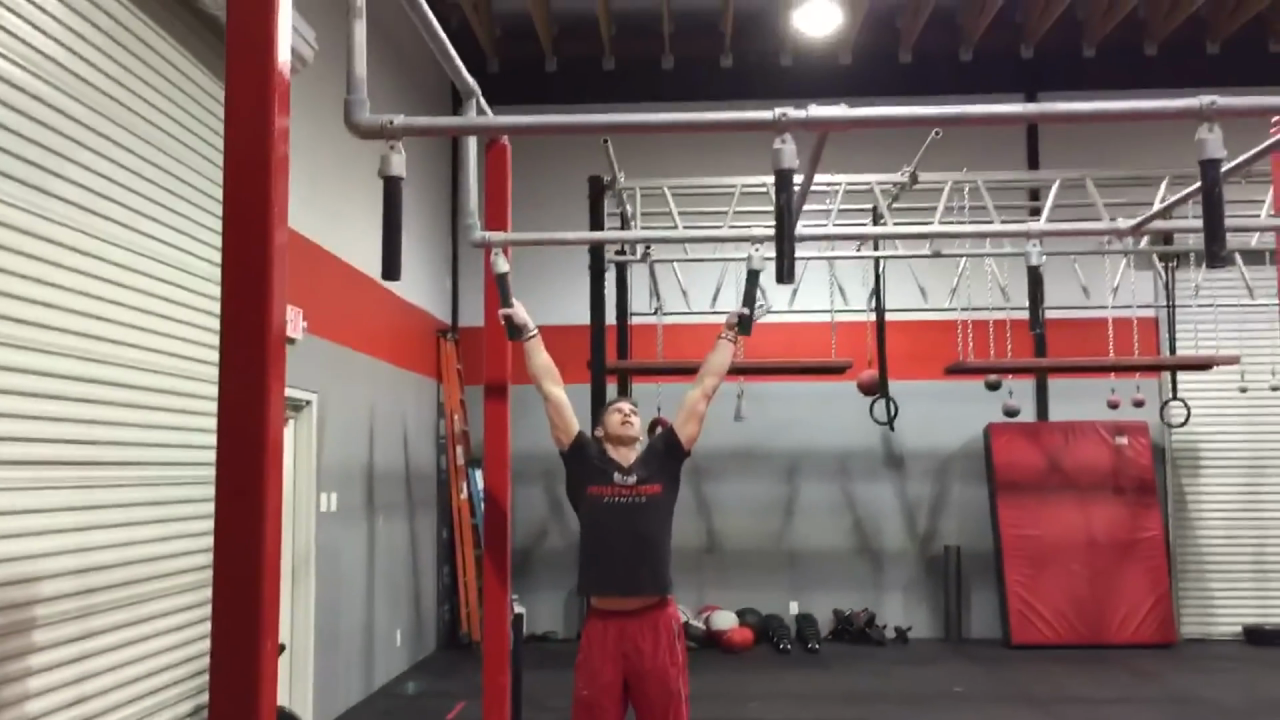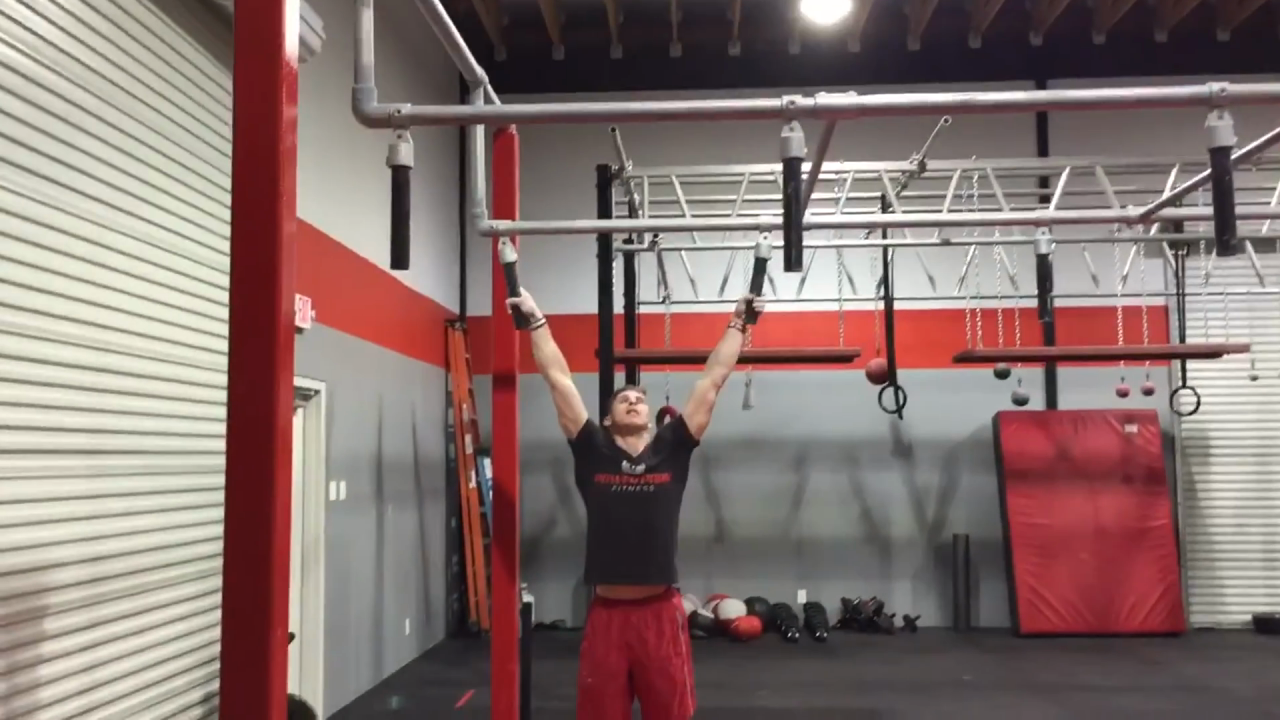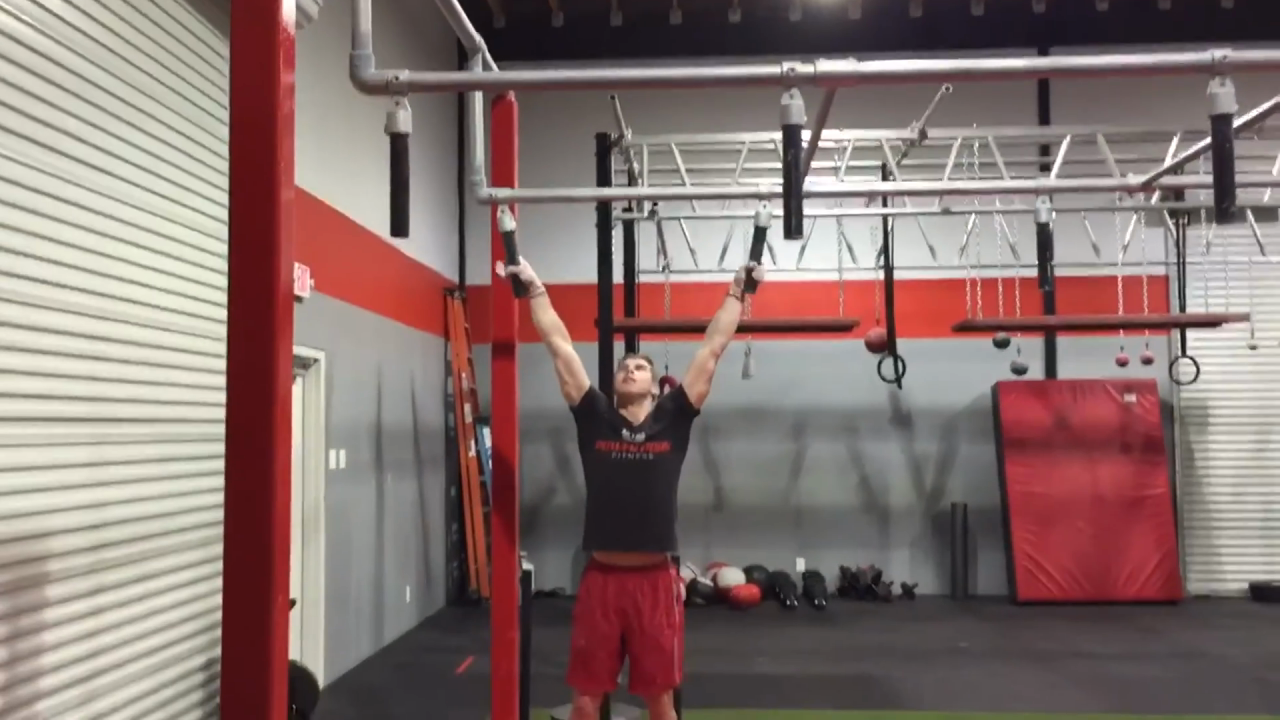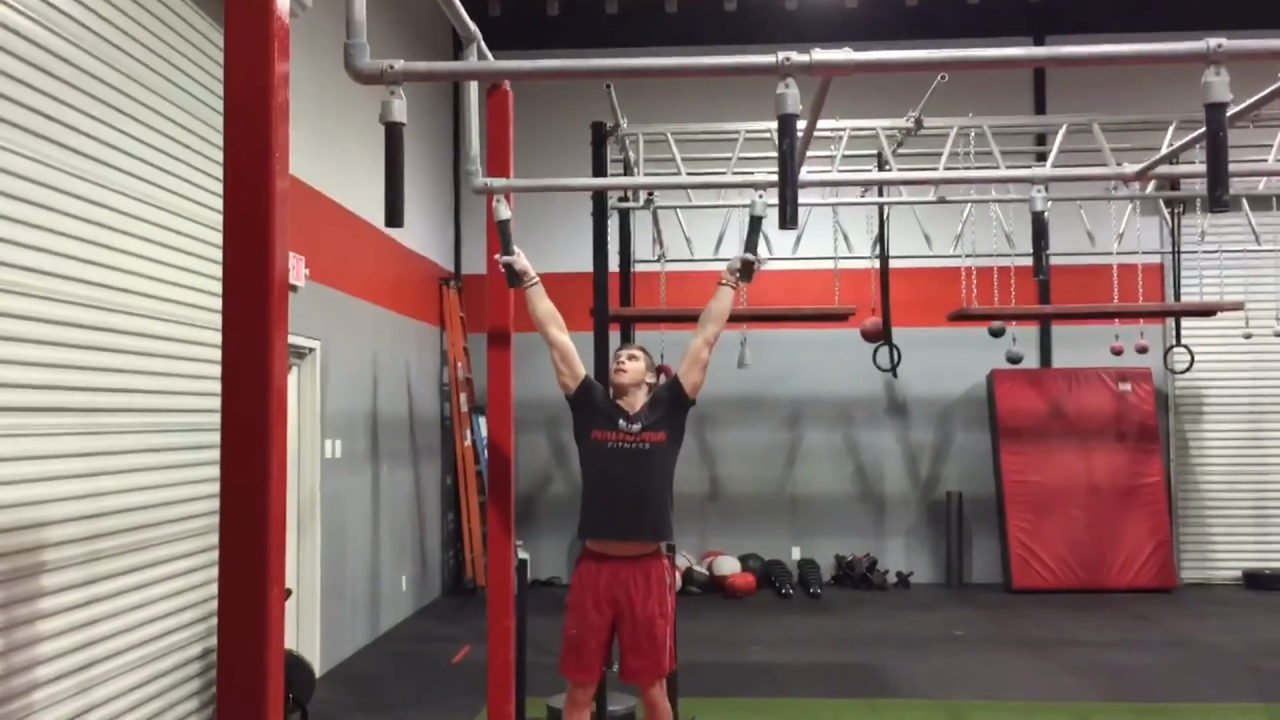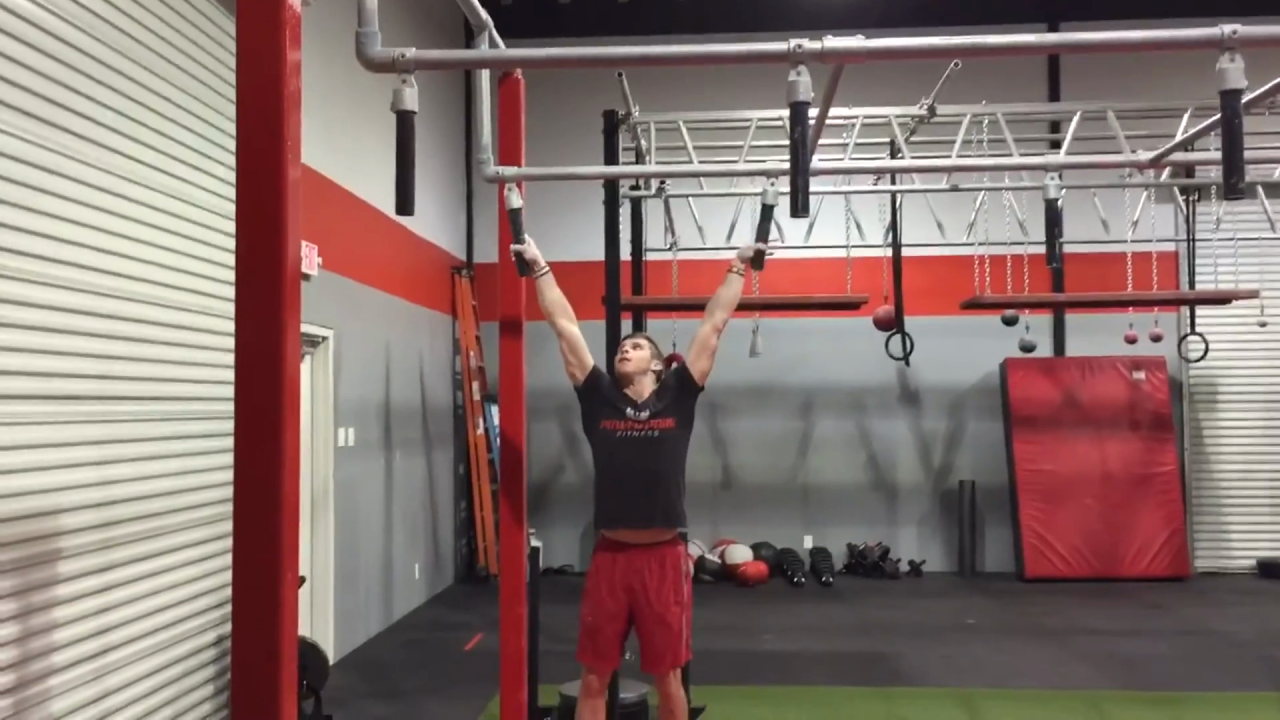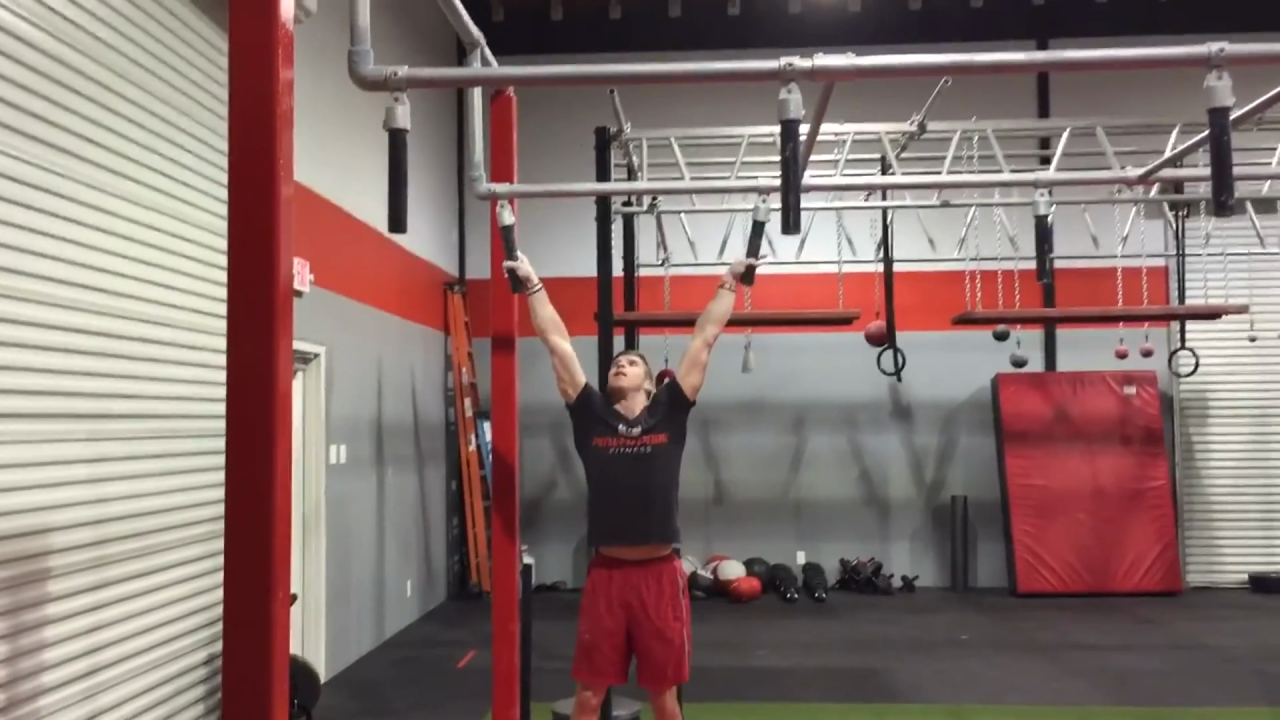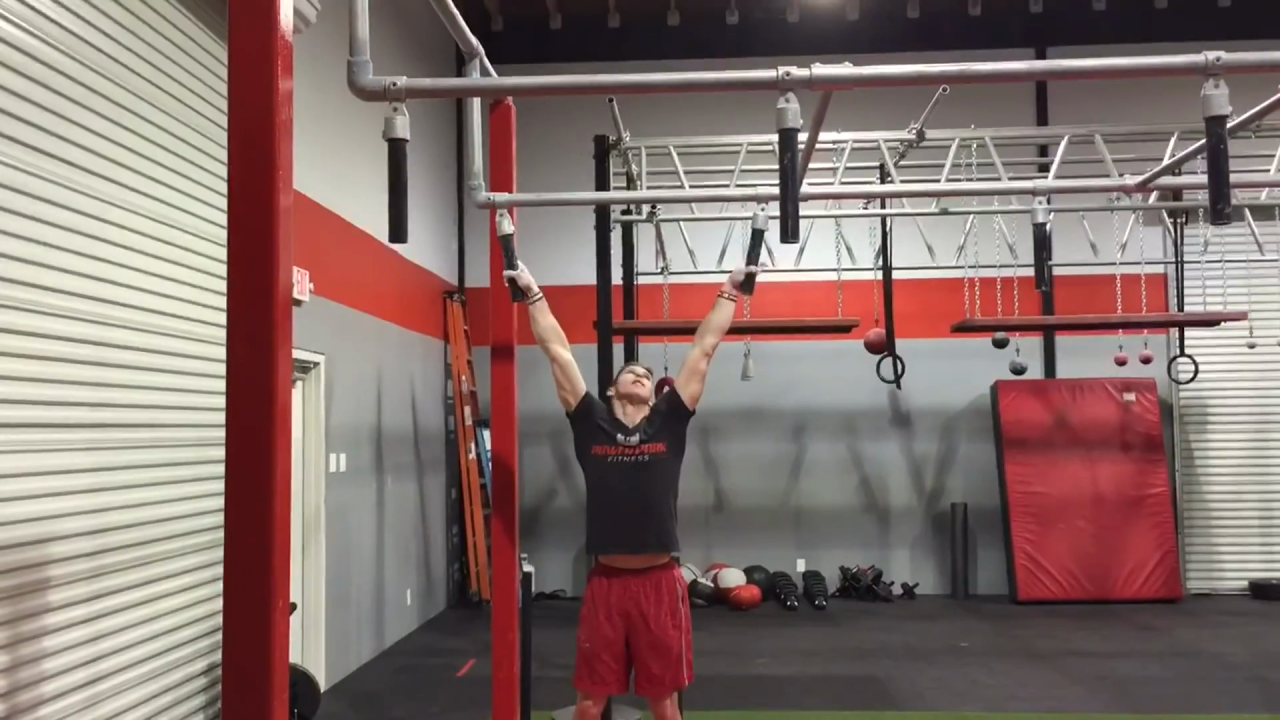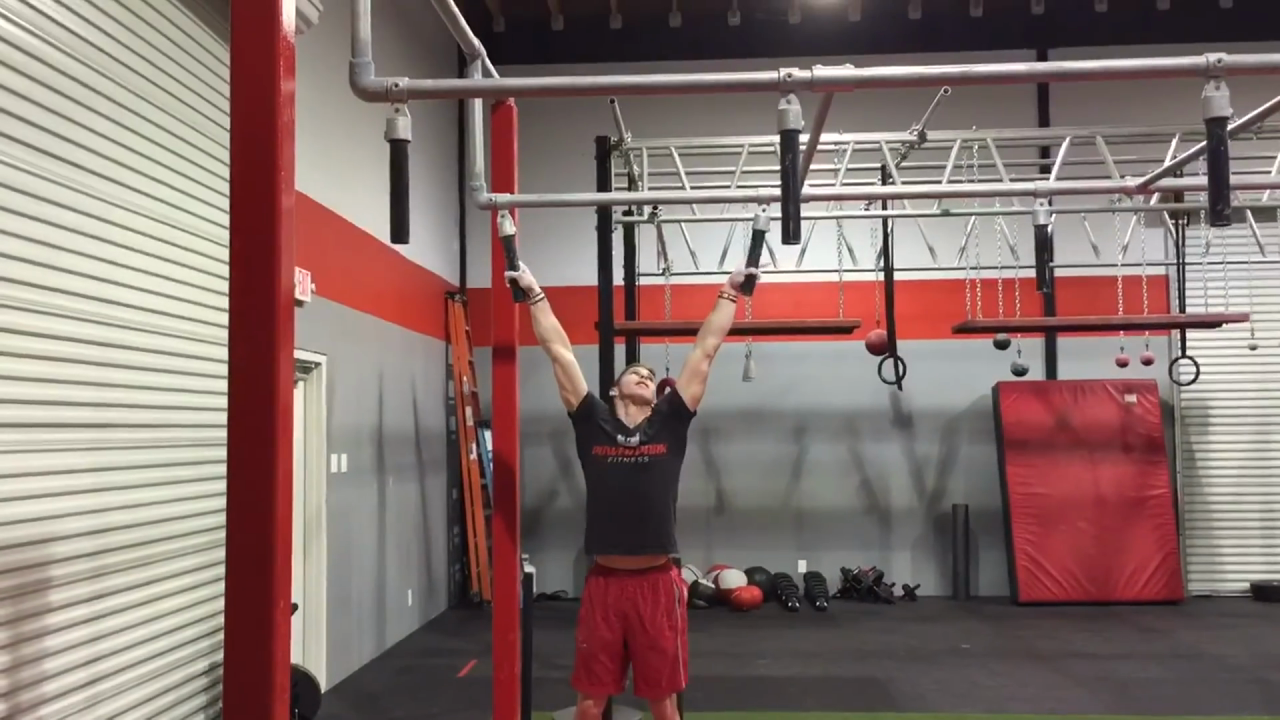
dt=0.2s
person 1, frame 1
left shoulder: (663, 459)
right shoulder: (585, 463)
left elbow: (703, 390)
right elbow: (552, 391)
left wrist: (728, 333)
right wrist: (528, 329)
left hip: (655, 623)
right hip: (603, 625)
person 1, frame 2
left shoulder: (671, 449)
right shoulder: (593, 451)
left elbow: (713, 379)
right elbow: (558, 378)
left wrist: (737, 321)
right wrist: (535, 318)
left hip: (660, 612)
right hip: (607, 613)
person 1, frame 3
left shoulder: (672, 418)
right shoulder: (595, 418)
left elbow: (712, 349)
right elbow: (561, 347)
left wrist: (736, 291)
right wrist: (534, 287)
left hip: (655, 580)
right hip: (602, 579)
person 1, frame 4
left shoulder: (668, 408)
right shoulder: (590, 407)
left elbow: (706, 338)
right elbow: (557, 339)
left wrist: (729, 279)
right wrist: (529, 276)
left hip: (648, 569)
right hip: (594, 568)
person 1, frame 5
left shoulder: (678, 397)
right shoulder: (599, 397)
left elbow: (714, 324)
right elbow: (565, 327)
left wrist: (738, 266)
right wrist: (539, 265)
left hip: (664, 558)
right hip: (610, 556)
left knee: (668, 674)
right knee: (594, 675)
person 1, frame 6
left shoulder: (669, 413)
right shoulder: (591, 414)
left elbow: (704, 339)
right elbow: (558, 343)
left wrist: (729, 281)
right wrist: (532, 283)
left hip: (659, 573)
right hip: (606, 574)
person 1, frame 7
left shoulder: (669, 422)
right shoulder: (591, 422)
left elbow: (704, 348)
right elbow: (558, 352)
left wrist: (730, 291)
right wrist: (532, 292)
left hip: (660, 582)
right hip: (606, 582)
person 1, frame 8
left shoulder: (670, 424)
right shoulder: (593, 423)
left elbow: (705, 349)
right elbow: (559, 352)
left wrist: (730, 292)
right wrist: (533, 292)
left hip: (657, 583)
right hip: (604, 583)
